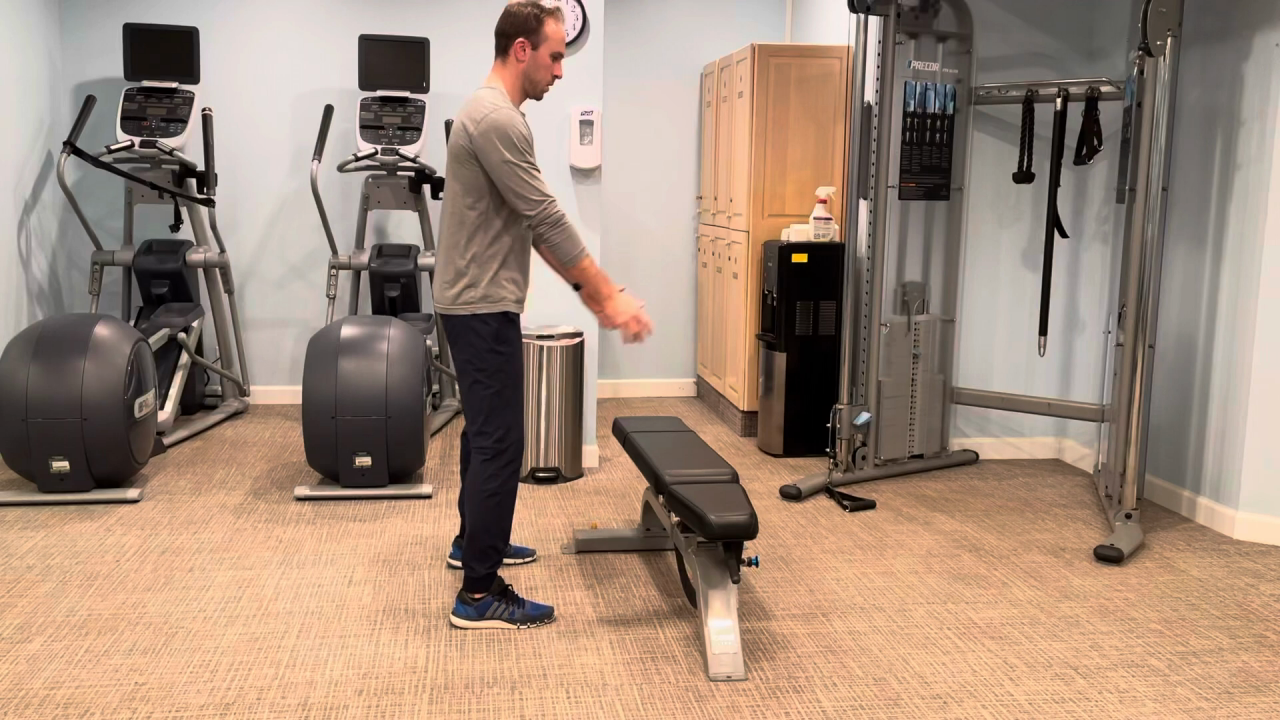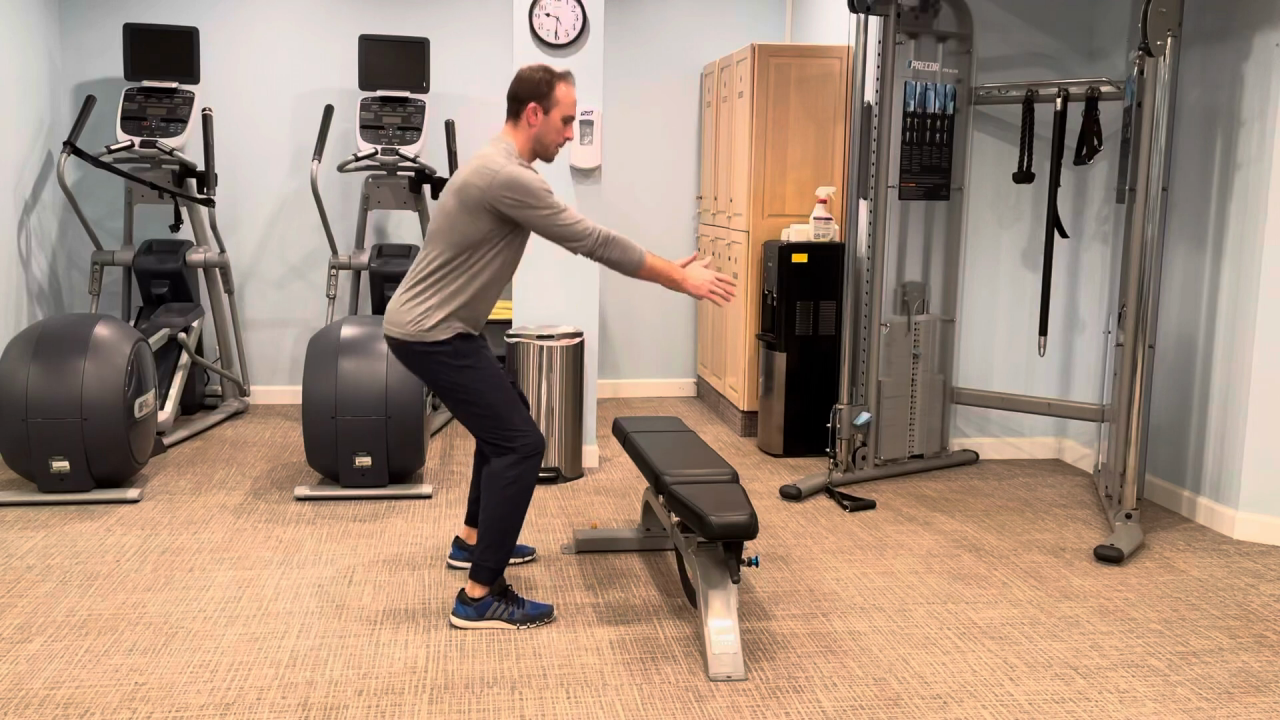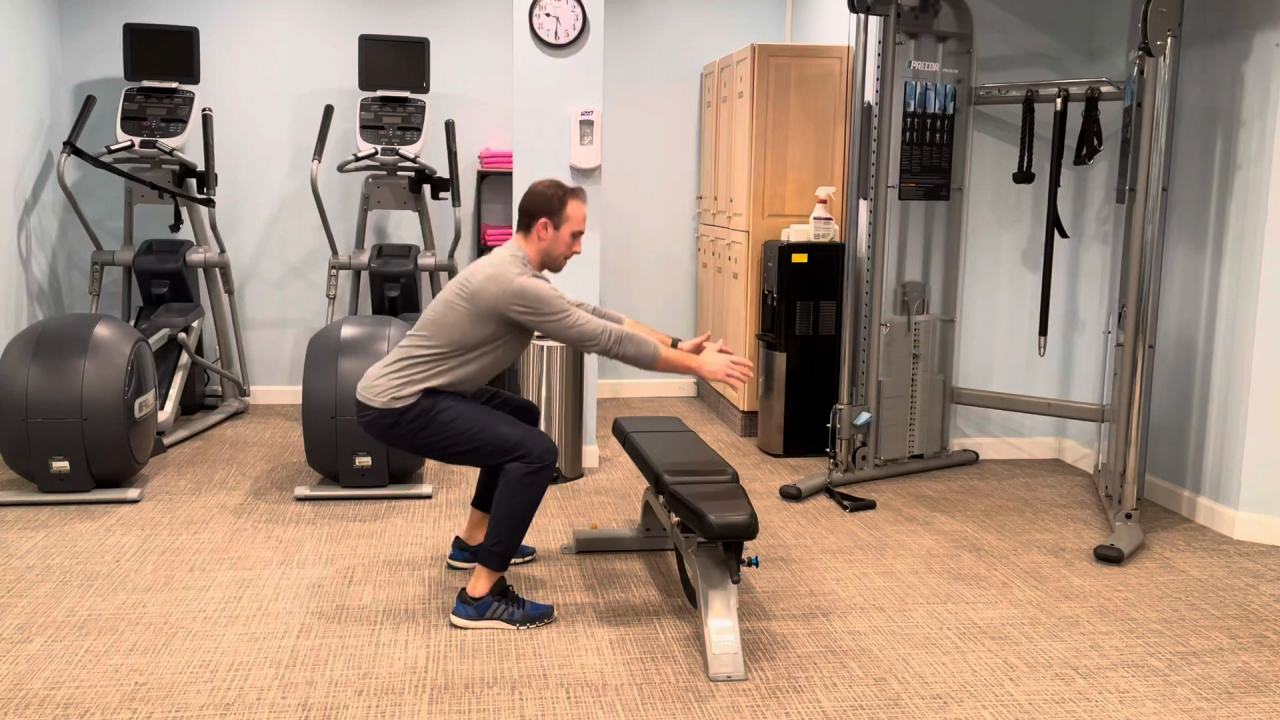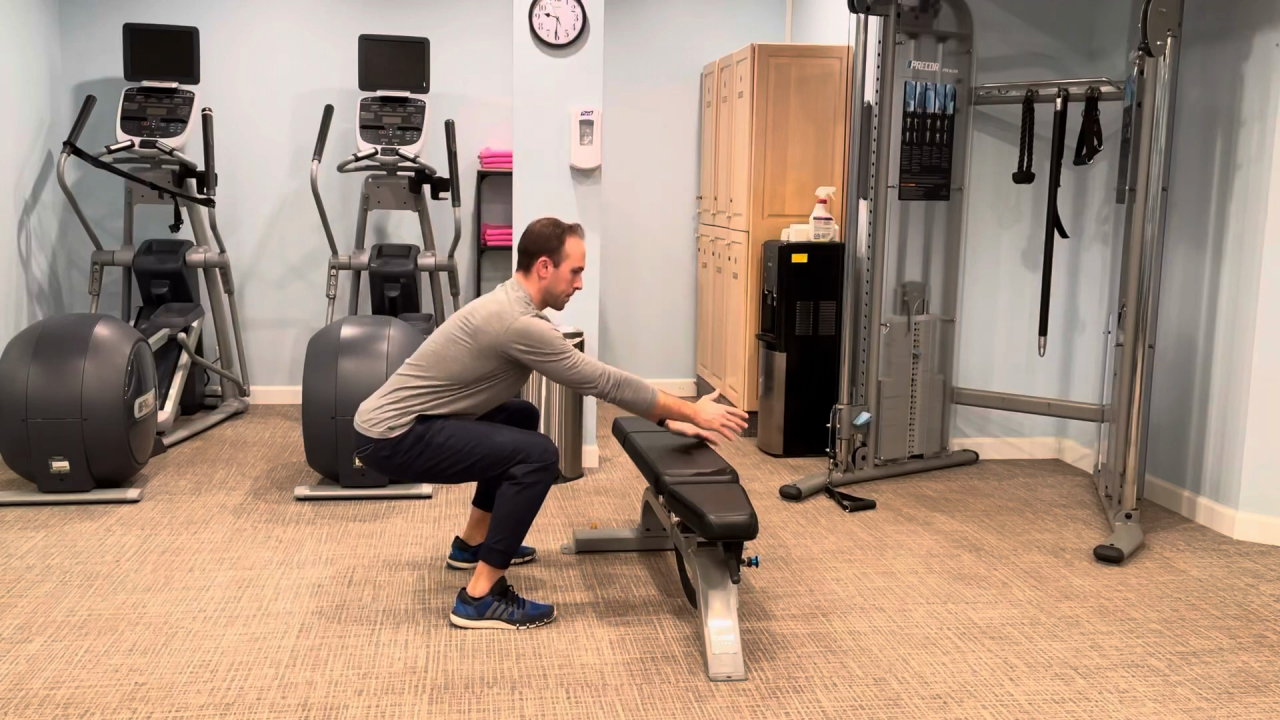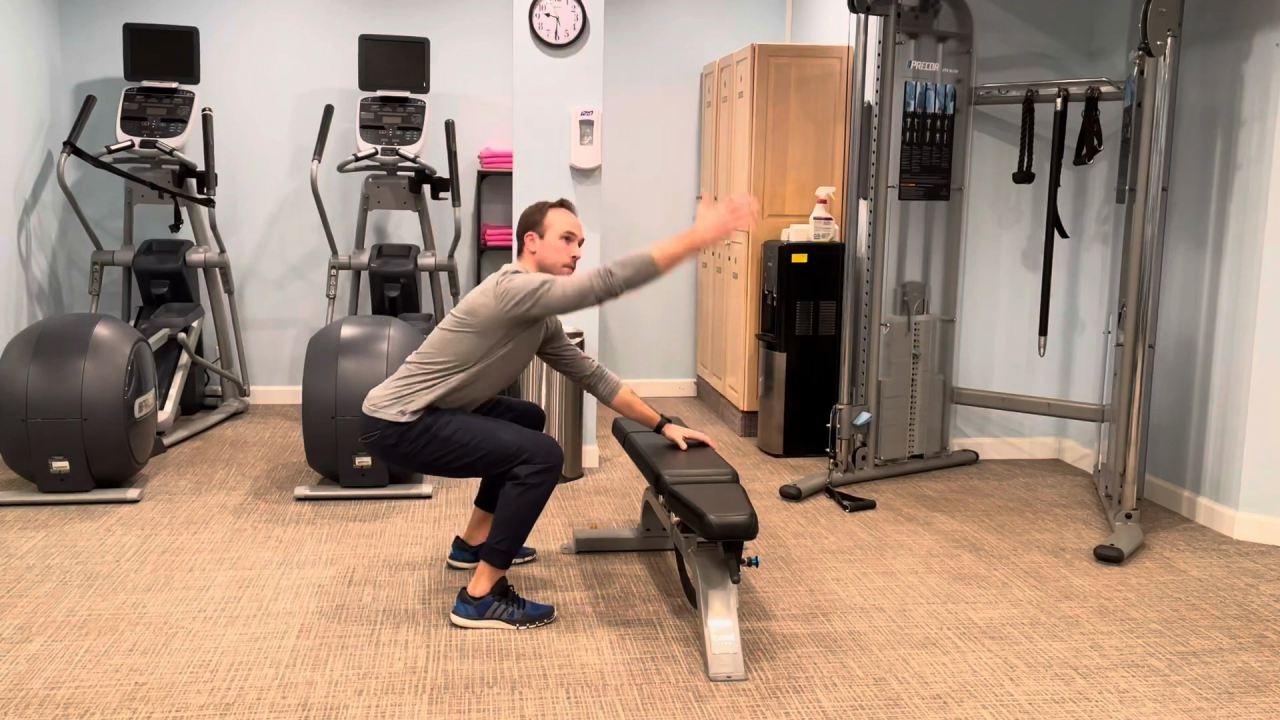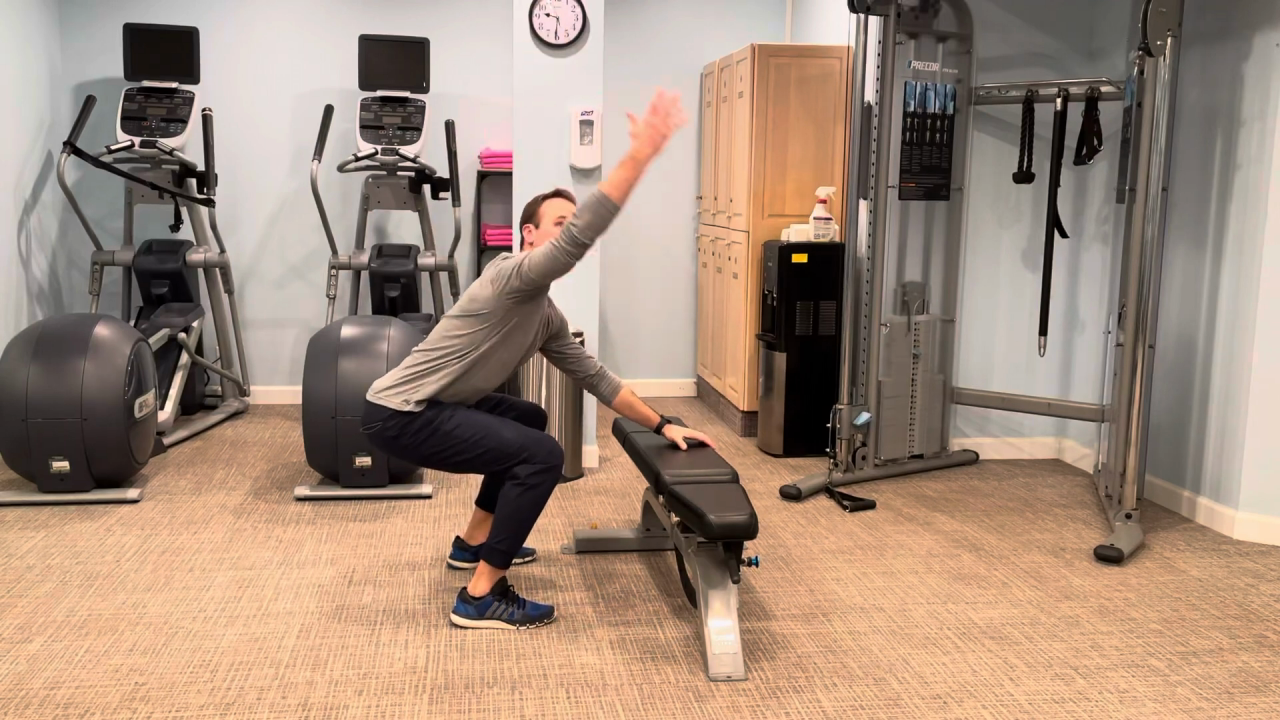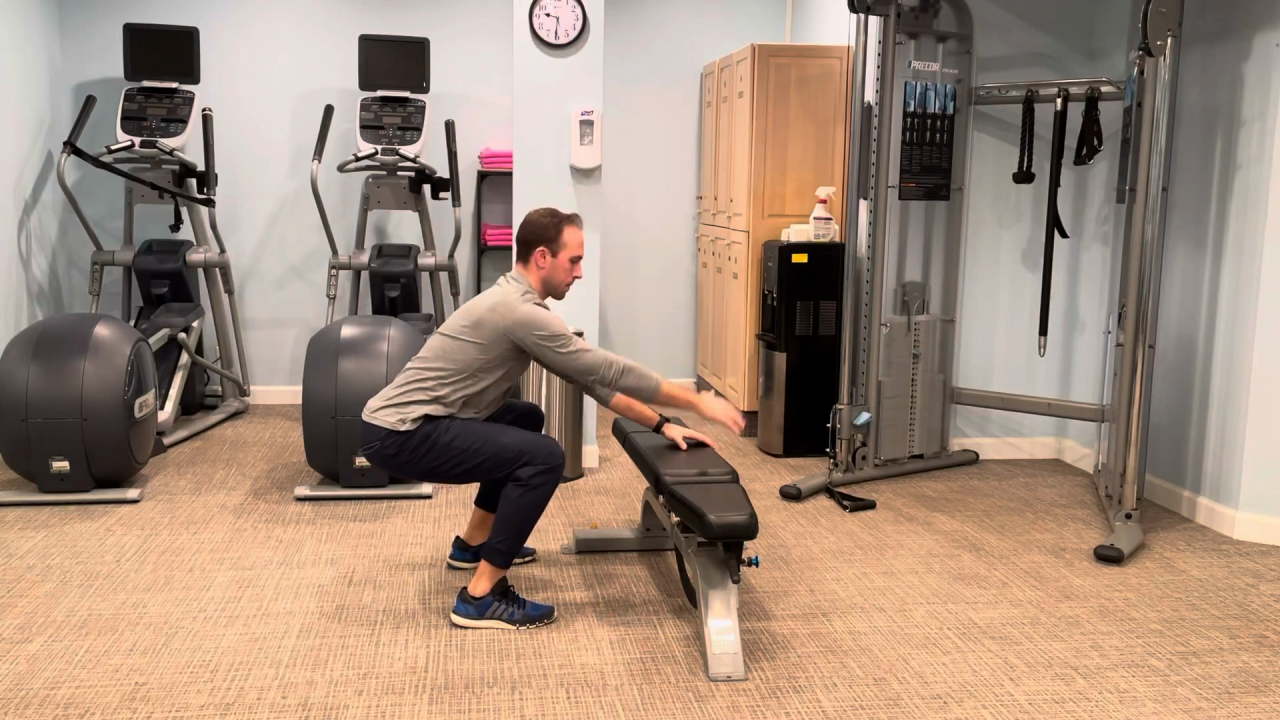
dt=0.5s
person 1, frame 1
left shoulder: (489, 111)
right shoulder: (497, 118)
left elbow: (533, 223)
right elbow: (545, 221)
left wrist: (590, 287)
right wrist: (606, 297)
left hip: (474, 300)
right hip: (481, 306)
left knee: (488, 429)
right knee: (499, 439)
left ankle: (475, 539)
right ankle: (478, 595)
person 1, frame 2
left shoulder: (502, 167)
right shoulder: (505, 175)
left elbow: (583, 236)
right elbow: (590, 240)
left wrist: (664, 269)
right wrist: (678, 278)
left hip: (436, 324)
right hip: (432, 332)
left knee: (503, 423)
right knee: (519, 442)
left ankle: (473, 537)
right ankle: (480, 596)
person 1, frame 3
left shoulder: (515, 271)
right shoulder: (515, 286)
left elbow: (592, 316)
right elbow: (606, 341)
left wrist: (677, 344)
right wrist: (697, 367)
left hip: (406, 392)
right hip: (395, 407)
left knee: (519, 419)
right knee: (534, 452)
left ankle: (473, 540)
right ankle: (480, 597)
person 1, frame 4
left shoulder: (517, 308)
right shoulder: (517, 323)
left elbow: (591, 369)
right elbow: (604, 383)
left wrist: (669, 418)
right wrist: (693, 411)
left hip: (400, 421)
right hip: (390, 437)
left knee: (520, 418)
right knee: (536, 454)
left ankle: (473, 542)
right ankle: (480, 597)
person 1, frame 5
left shoulder: (539, 319)
right shoulder: (517, 291)
left elbow: (595, 376)
right elbow: (607, 283)
left wrist: (663, 424)
right wrist: (699, 236)
left hip: (425, 419)
right hip: (396, 426)
left knee: (527, 421)
right knee: (540, 457)
left ankle: (475, 544)
right ankle: (481, 597)
person 1, frame 6
left shoulder: (545, 315)
right shoulder: (510, 277)
left elbow: (594, 376)
right elbow: (576, 235)
left wrist: (661, 424)
right wrist: (639, 153)
left hip: (431, 407)
right hip: (399, 415)
left knee: (528, 421)
right knee: (540, 455)
left ankle: (474, 542)
right ankle: (480, 596)
person 1, frame 7
left shoulder: (518, 303)
right shoulder: (520, 312)
left elbow: (594, 376)
right elbow: (609, 371)
left wrist: (661, 423)
right wrist: (696, 401)
left hip: (408, 421)
right hip: (398, 435)
left knee: (526, 420)
right knee: (541, 457)
left ankle: (473, 543)
right ankle: (481, 597)
